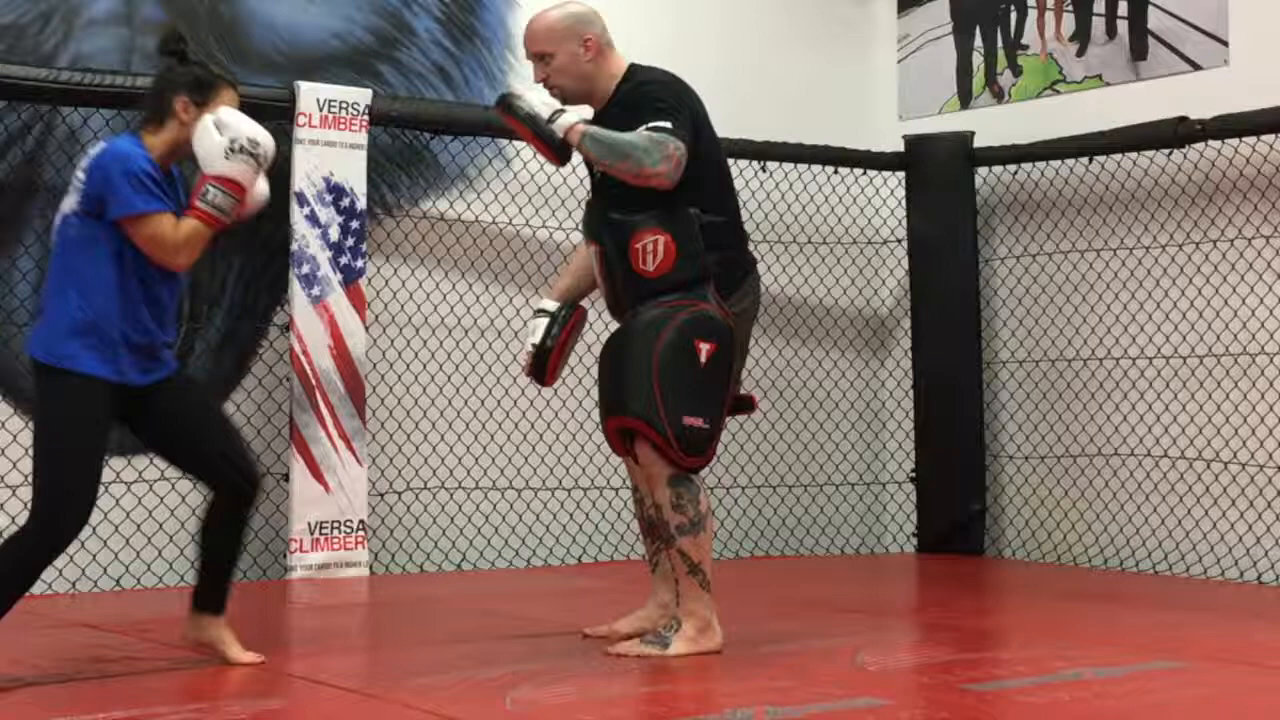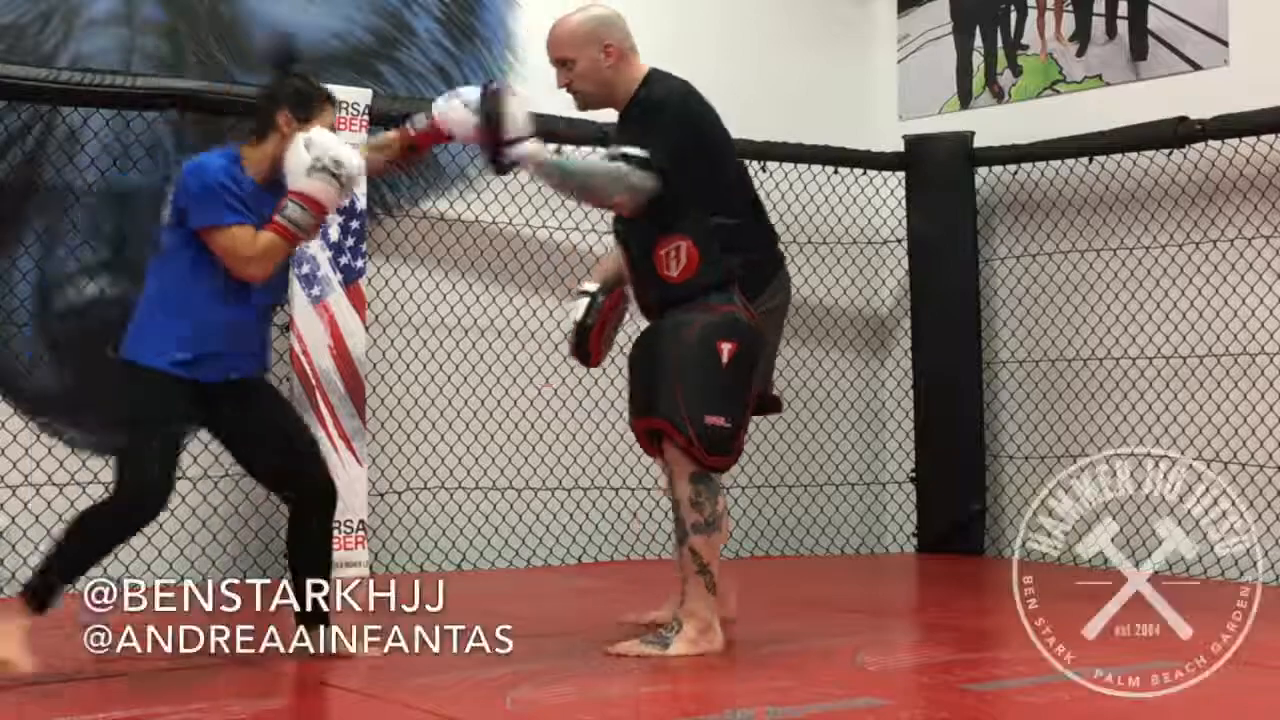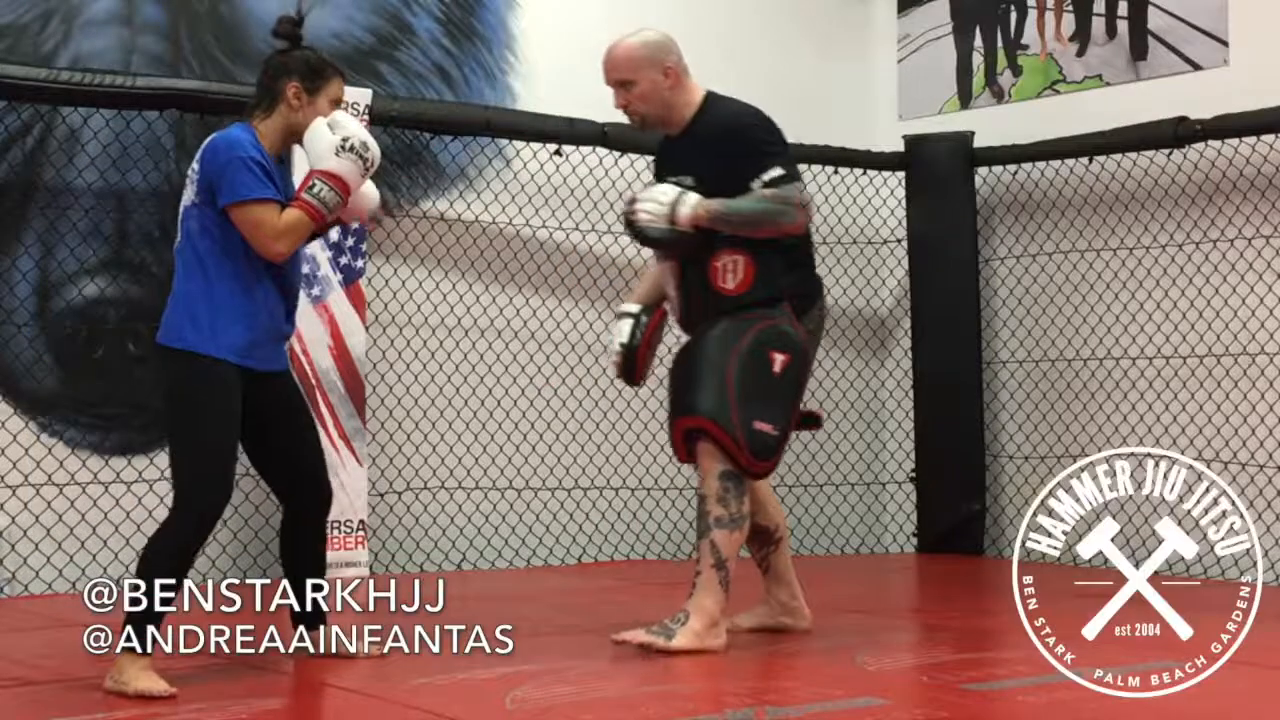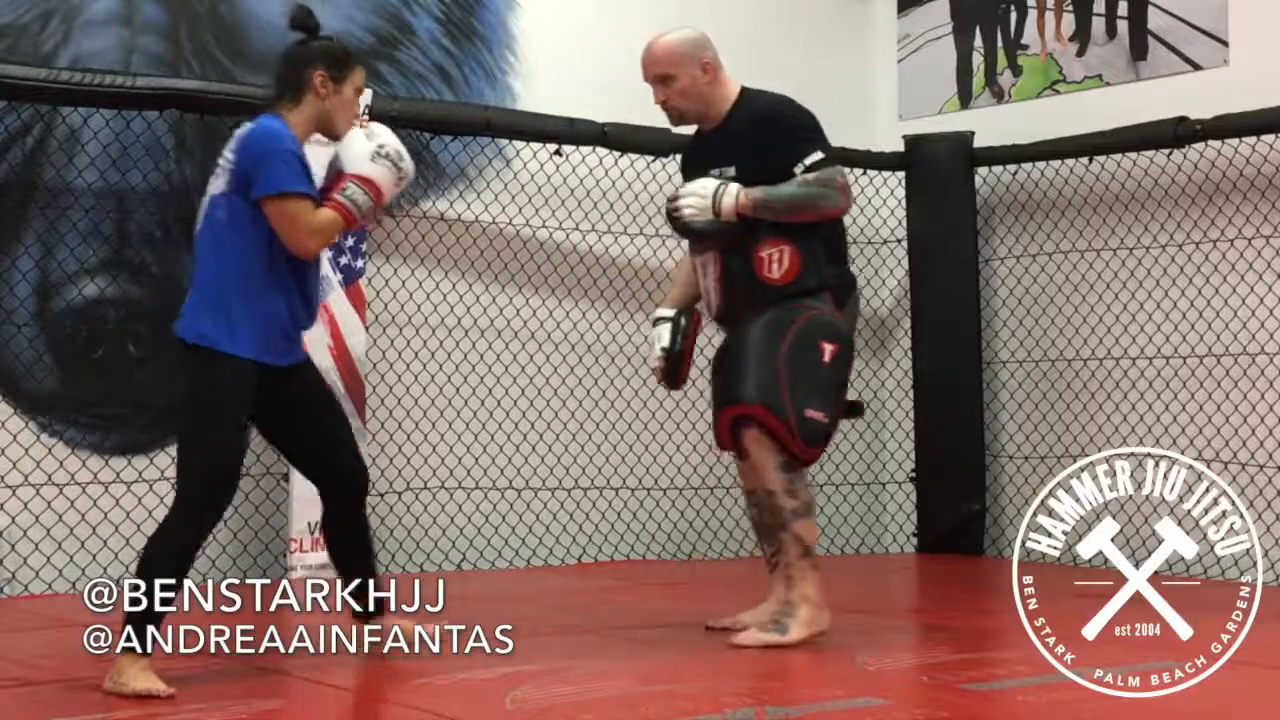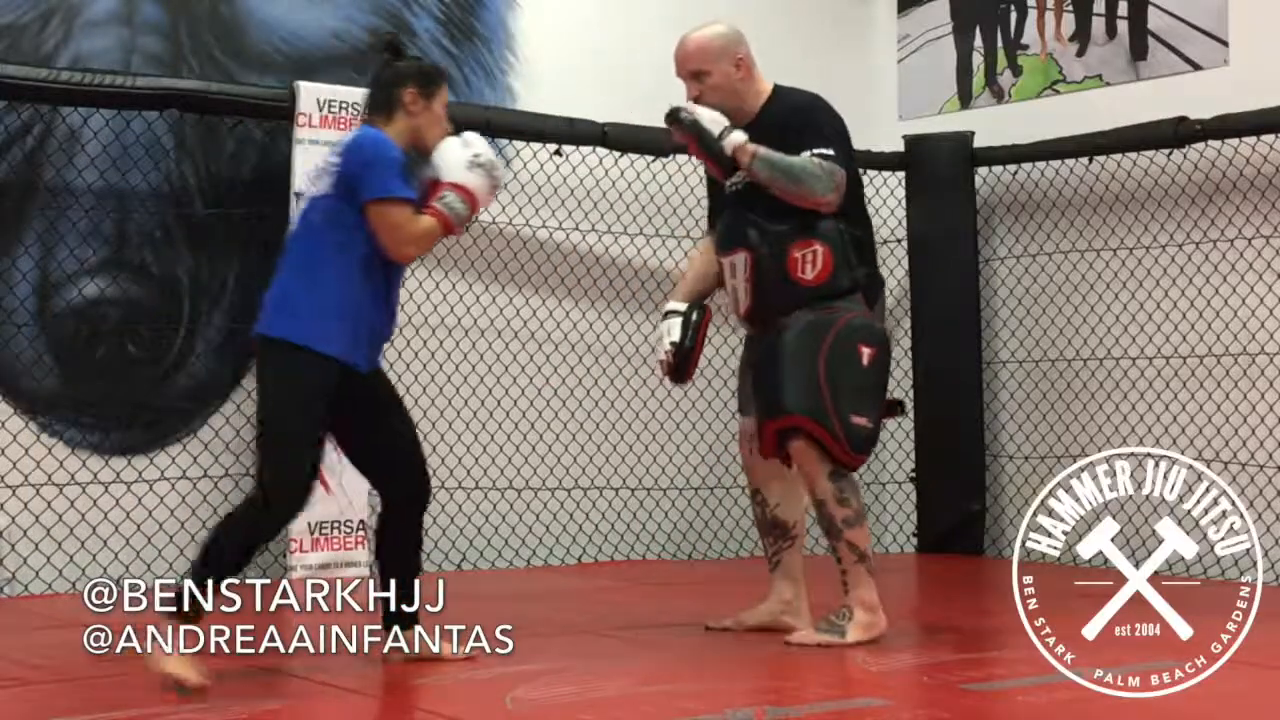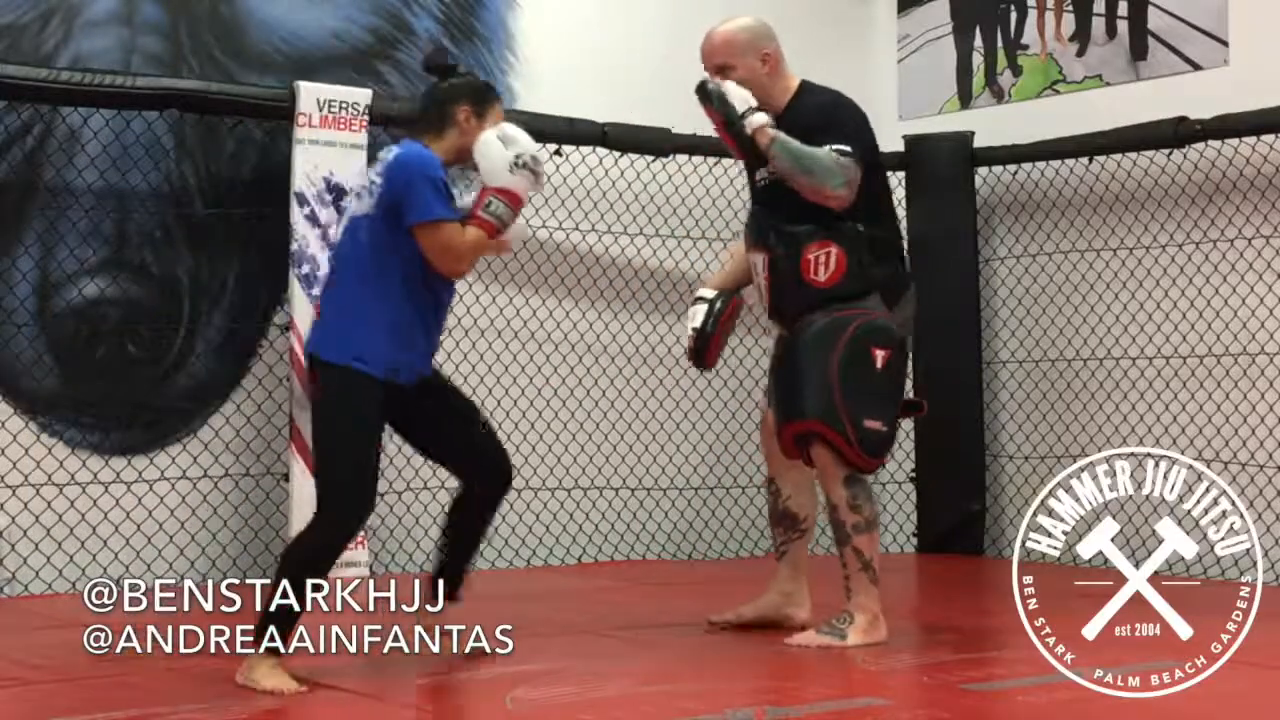
dt=0.3s
person 1, frame 1
left shoulder: (161, 173)
right shoulder: (120, 160)
left elbow: (171, 249)
right elbow: (173, 252)
left wrist: (229, 203)
right wrist: (228, 182)
left hip: (147, 368)
right hip: (78, 365)
left knee: (238, 479)
right knee: (58, 520)
left ankle: (207, 617)
person 1, frame 2
left shoulder: (277, 180)
right shoulder: (208, 173)
left elbow: (365, 159)
right elbow: (250, 262)
left wrist: (428, 132)
right wrist: (312, 197)
left hip: (235, 374)
right hip: (165, 365)
left knee: (316, 490)
right knee: (139, 499)
left ankle: (316, 630)
person 1, frame 3
left shoulder: (272, 161)
right shoulder: (232, 149)
right elbow: (273, 241)
left wrist: (335, 208)
right wrist: (331, 180)
left hip: (261, 359)
right hip: (205, 355)
left knee: (311, 490)
right knee: (202, 502)
left ankle: (310, 625)
right ankle: (130, 657)
person 1, frame 4
left shoulder: (283, 148)
right shoulder: (267, 139)
right elbow: (304, 238)
left wrist: (344, 198)
right wrist: (364, 186)
left hip: (277, 353)
right hip: (225, 350)
left knee: (346, 478)
right knee: (203, 503)
left ankle: (371, 619)
right ankle: (130, 657)
person 1, frame 5
left shoulder: (371, 153)
right shoulder: (374, 149)
left elbow: (391, 242)
right elbow: (402, 243)
left wrist: (443, 210)
right wrist: (460, 193)
left hip: (344, 356)
right hip: (298, 347)
left knee: (407, 485)
right knee: (283, 493)
left ankle: (400, 629)
right ankle: (180, 633)
person 1, frame 6
left shoulder: (411, 169)
right shoulder: (414, 165)
left elbow: (434, 259)
right elbow: (452, 258)
left wrist: (490, 232)
right wrist: (505, 194)
left hip: (403, 367)
right hip: (351, 363)
left knee: (490, 470)
right knee: (345, 508)
left ankle: (437, 608)
right ankle: (262, 653)
person 2, frame 1
left shoulder: (656, 93)
right shoulder: (605, 120)
left elbow: (660, 166)
right elbow: (606, 233)
left wrist: (569, 127)
right wrist: (552, 303)
left hip: (702, 299)
right hip: (664, 305)
left knee: (663, 452)
right knee: (643, 448)
left ankle: (698, 621)
right ankle: (663, 604)
person 2, frame 2
left shoulder: (667, 105)
right shoulder: (636, 118)
left elbow: (622, 191)
left wrist: (528, 150)
right wrist: (596, 287)
left hip: (732, 300)
right hip: (699, 303)
left knee: (689, 449)
right knee: (676, 443)
left ankle: (699, 623)
right ankle: (708, 591)
person 2, frame 3
left shoulder: (739, 126)
right shoulder: (670, 151)
left elbow: (794, 213)
left wrist: (692, 210)
right wrist: (636, 307)
left hip: (771, 317)
right hip: (724, 322)
left knee: (717, 451)
right knee: (728, 459)
left ankle: (702, 616)
right ankle: (785, 599)
person 2, frame 4
left shoulder: (776, 118)
right shoulder: (699, 151)
left elbow: (835, 194)
right elbow: (704, 246)
left wrist: (736, 199)
right wrist: (669, 312)
left hip: (805, 308)
right hip: (753, 317)
left knee: (764, 443)
right knee: (754, 451)
left ankle: (805, 603)
right ankle: (789, 598)
person 2, frame 5
left shoulder: (805, 114)
right shoulder: (725, 146)
left elbow: (826, 191)
right elbow: (720, 240)
left wrist: (736, 145)
right wrist: (680, 303)
left hip: (831, 312)
right hip: (773, 322)
left knee: (812, 450)
right knee: (761, 452)
left ankle: (864, 607)
right ankle: (786, 599)
person 2, frame 6
left shoulder: (829, 112)
right shoulder: (763, 133)
left elbow: (836, 189)
left wrist: (759, 128)
right wrist: (713, 290)
left hip: (855, 310)
right hip: (807, 316)
left knee: (831, 452)
right knee: (780, 439)
left ankle: (865, 614)
right ankle: (788, 593)
